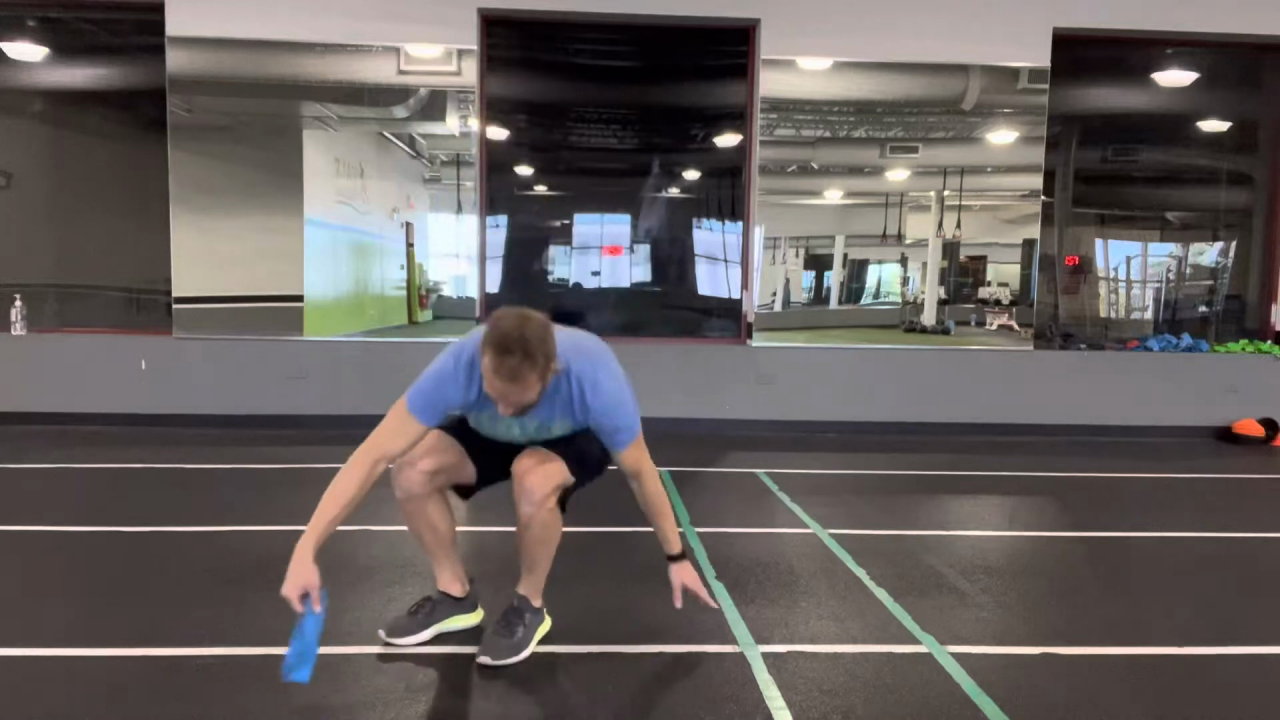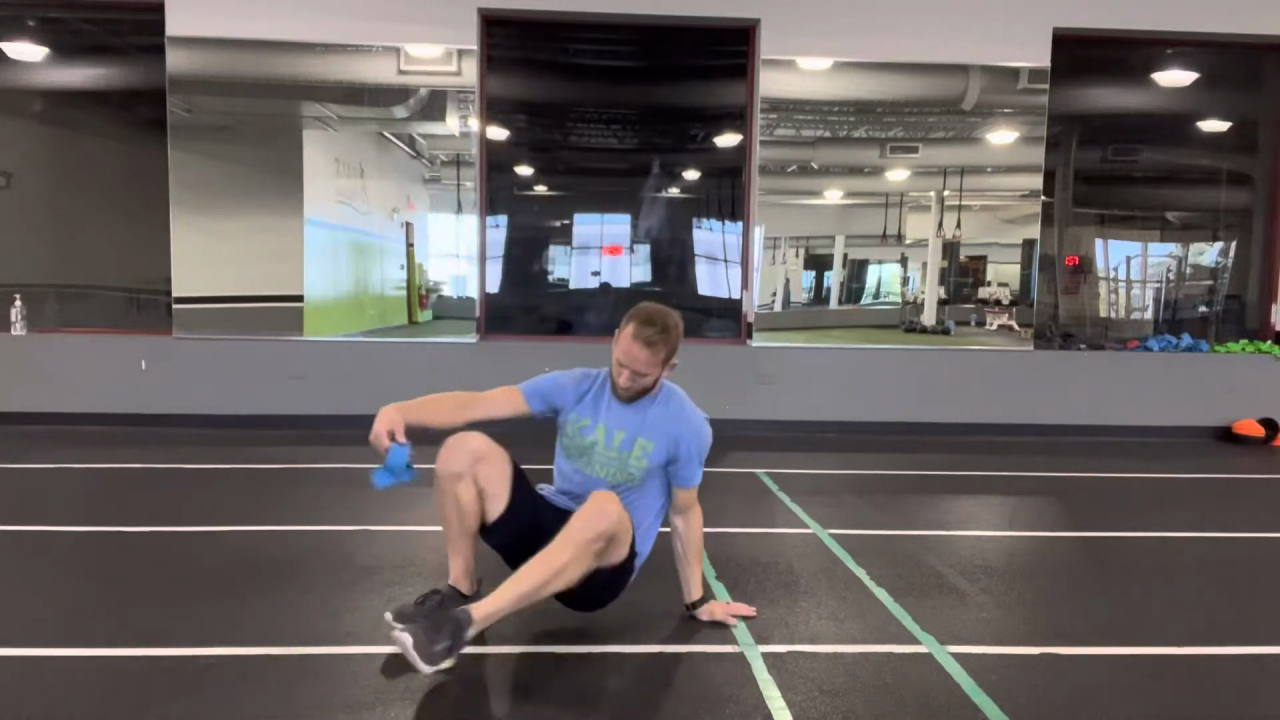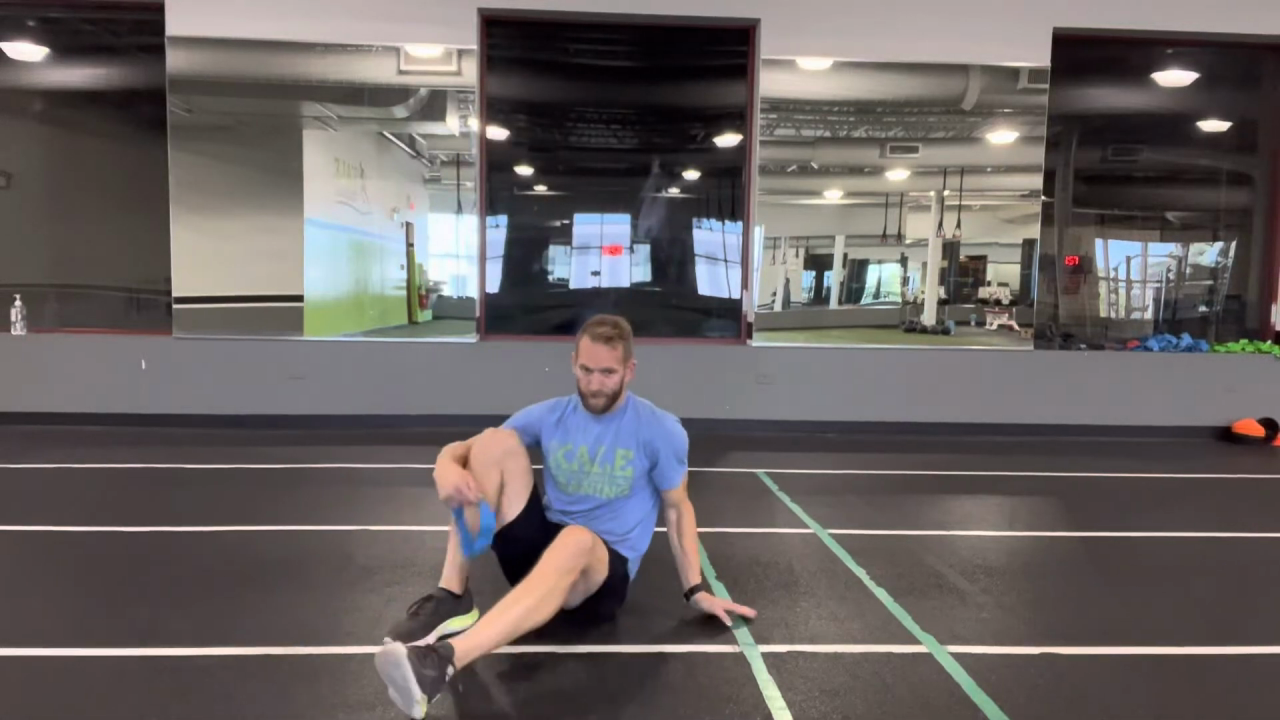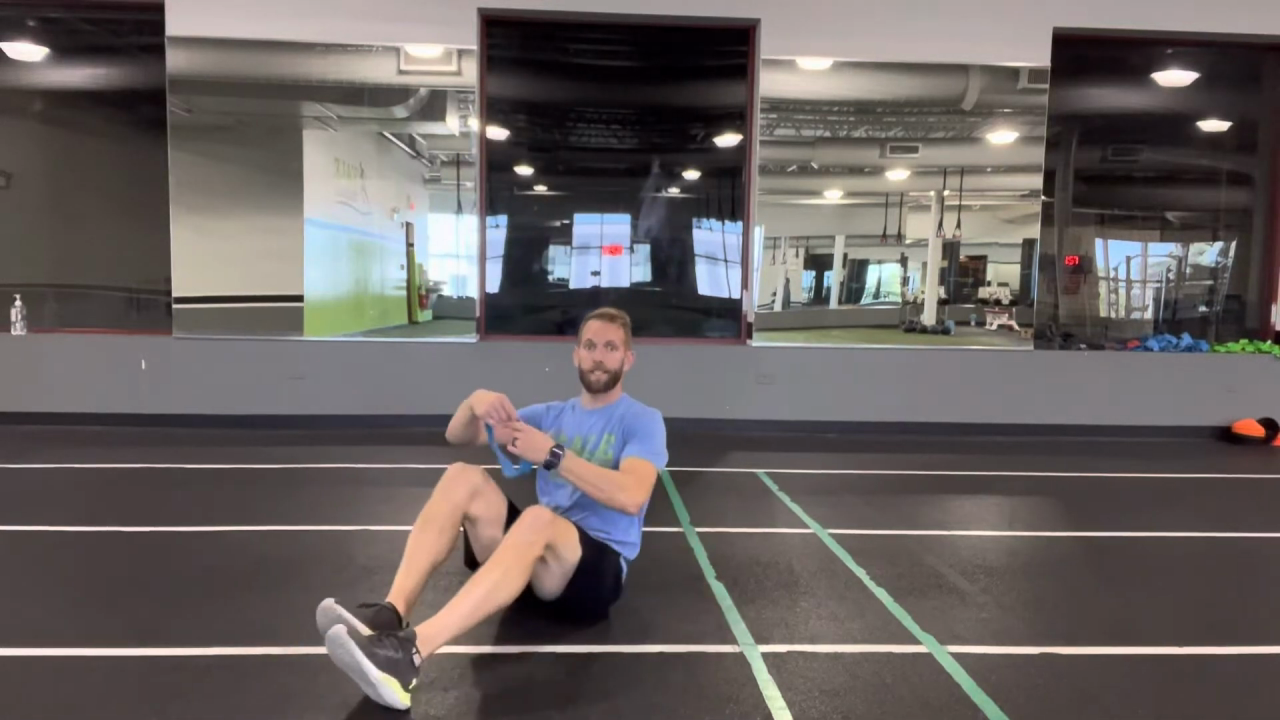
dt=0.5s
person 1, frame 1
left shoulder: (597, 385)
right shoulder: (461, 364)
left elbow: (639, 470)
right elbow: (373, 453)
left wrist: (676, 556)
right wrist: (305, 551)
left hip: (576, 441)
right hip: (496, 439)
left knee: (532, 478)
right knee: (413, 471)
left ankle: (529, 608)
right ankle: (455, 596)
person 1, frame 2
left shoulder: (687, 425)
right shoulder: (575, 387)
left elbow: (685, 511)
right elbow: (475, 405)
left wrist: (697, 602)
right wrist: (400, 410)
left hip: (603, 561)
right hip: (548, 526)
left knee: (605, 507)
right knee: (464, 449)
left ankle: (465, 621)
right ankle: (461, 591)
person 1, frame 3
left shoulder: (659, 430)
right shoulder: (550, 415)
left elbow: (678, 507)
right elbow: (464, 450)
left wrist: (693, 589)
right wrist: (447, 469)
left hip: (603, 572)
right hip: (536, 548)
left knee: (575, 539)
right knee: (500, 446)
left ankle: (444, 662)
right ankle: (450, 597)
person 1, frame 4
left shoulder: (643, 421)
right shoulder: (551, 415)
left elbow: (631, 497)
right elbow: (458, 436)
left wrist: (553, 455)
right wrist: (476, 402)
left hip: (597, 568)
right hip: (530, 556)
left knee: (538, 519)
right knee: (464, 477)
left ankle: (410, 651)
right ankle: (390, 614)
